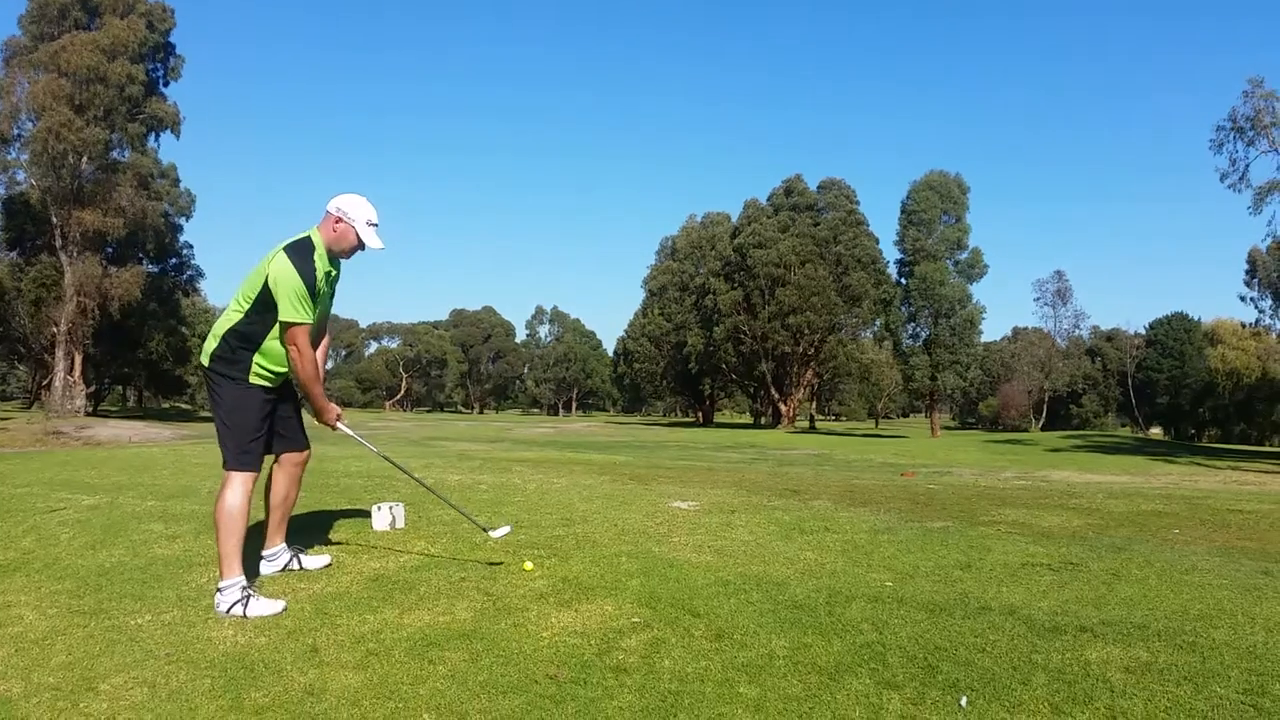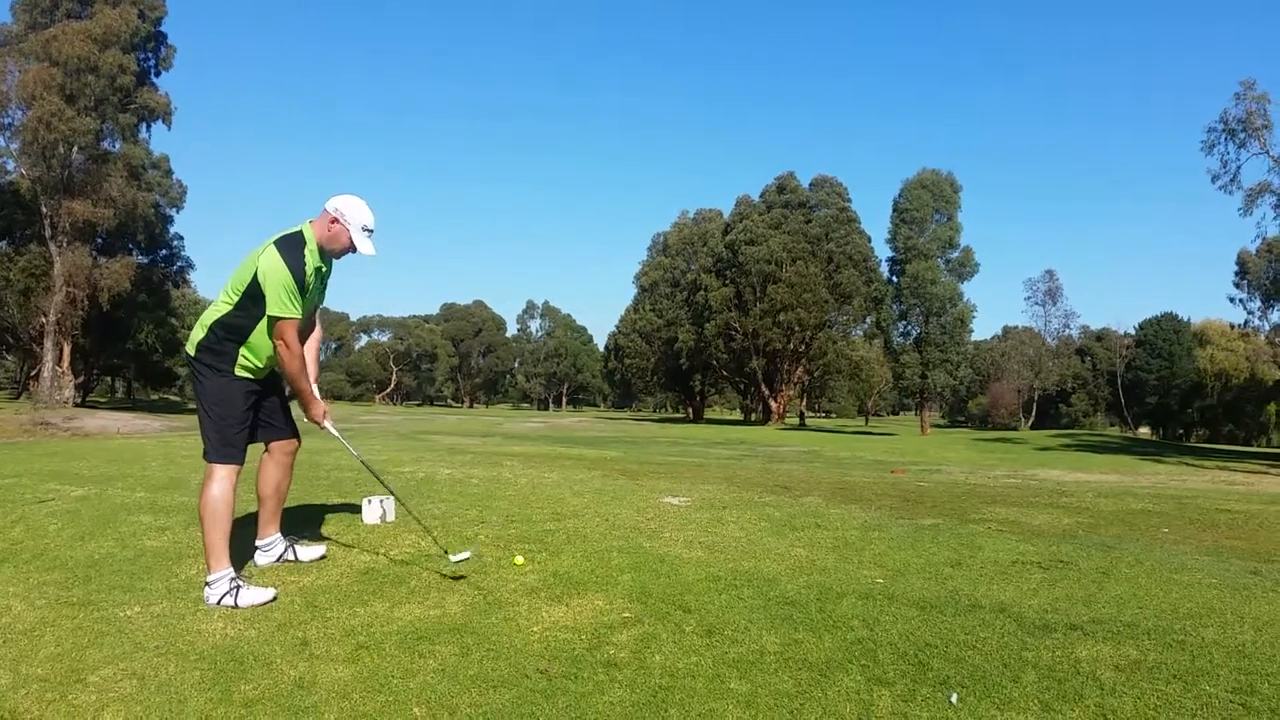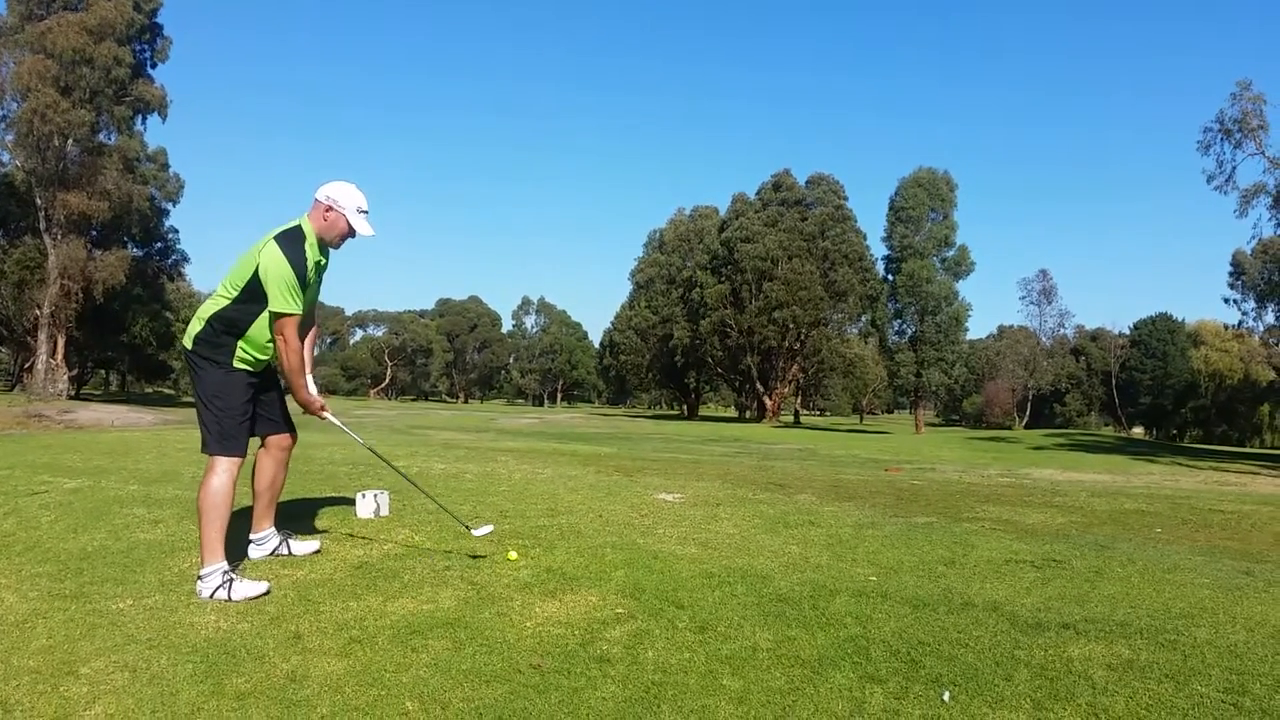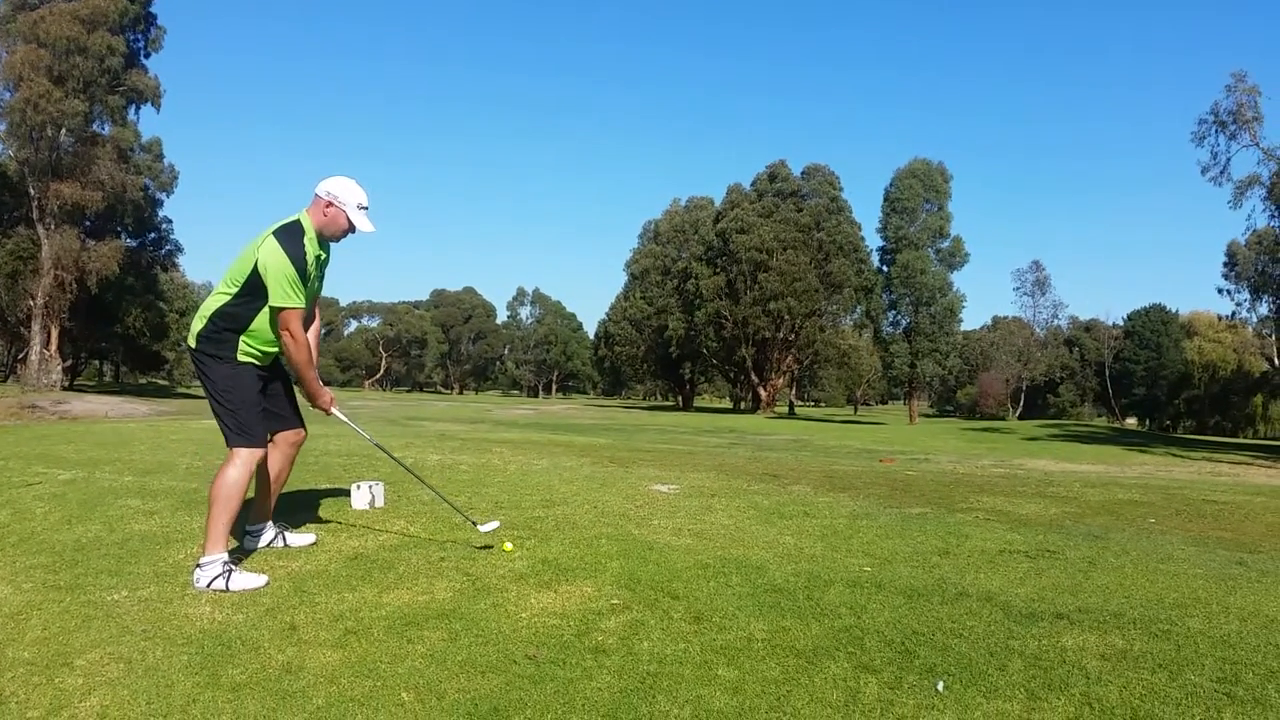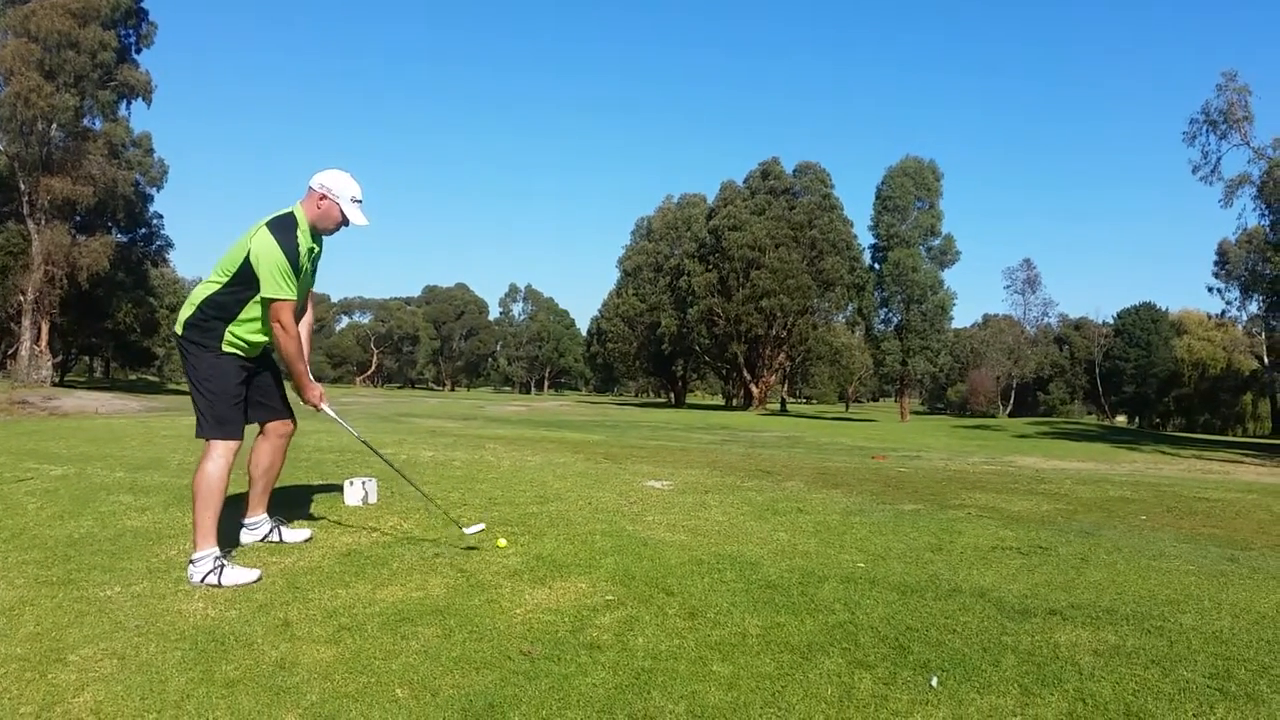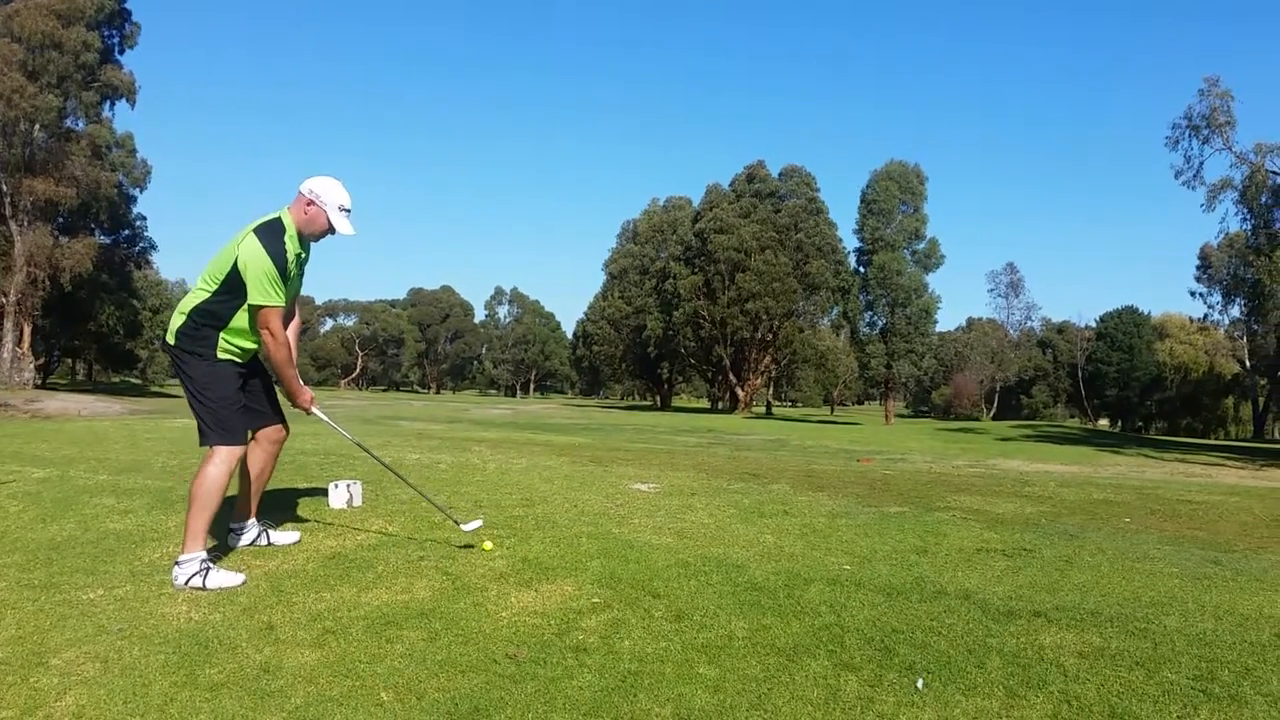
dt=0.7s
person 1, frame 1
left shoulder: (329, 264)
right shoulder: (295, 265)
left elbow: (320, 332)
right elbow: (299, 347)
left wrist: (316, 391)
right wrist: (321, 405)
left hip: (271, 371)
right hip: (236, 370)
left knee: (294, 454)
right knee: (243, 471)
left ankle: (274, 552)
right ankle: (231, 588)
person 1, frame 2
left shoulder: (320, 259)
right shoulder: (286, 258)
left elbow: (310, 327)
right elbow: (287, 342)
left wrist: (312, 388)
right wrist: (308, 400)
left hip: (257, 363)
right hip: (221, 361)
left knee: (283, 443)
right knee: (226, 464)
left ankle: (268, 542)
right ankle: (219, 580)
person 1, frame 3
left shoulder: (317, 252)
right shoulder: (287, 253)
left elbow: (307, 321)
right elbow: (286, 338)
left wrist: (307, 382)
right wrist: (303, 395)
left hip: (253, 356)
right hip: (218, 354)
left knee: (280, 439)
right knee: (227, 457)
left ankle: (263, 536)
right ankle: (213, 574)
person 1, frame 4
left shoulder: (318, 247)
right shoulder: (285, 248)
left elbow: (310, 316)
right elbow: (291, 333)
left wrist: (313, 378)
right wrist: (315, 389)
left hip: (258, 350)
right hip: (222, 349)
left knee: (290, 434)
right knee: (248, 449)
left ankle: (260, 528)
right ankle: (212, 563)
person 1, frame 5
left shoulder: (311, 240)
right shoulder: (279, 239)
left elbow: (303, 309)
right elbow: (282, 323)
left wrist: (304, 372)
right wrist: (304, 383)
left hip: (247, 342)
right hip: (209, 339)
left knee: (280, 424)
right knee: (224, 441)
left ankle: (255, 521)
right ankle: (204, 558)
person 1, frame 6
left shoulder: (298, 244)
right shoulder: (265, 246)
left elbow: (289, 314)
right elbow: (271, 330)
left wrist: (292, 376)
right wrist: (295, 388)
left hip: (236, 347)
right hip: (201, 346)
left knee: (272, 431)
right knee: (228, 446)
left ankle: (244, 526)
right ankle: (191, 561)
